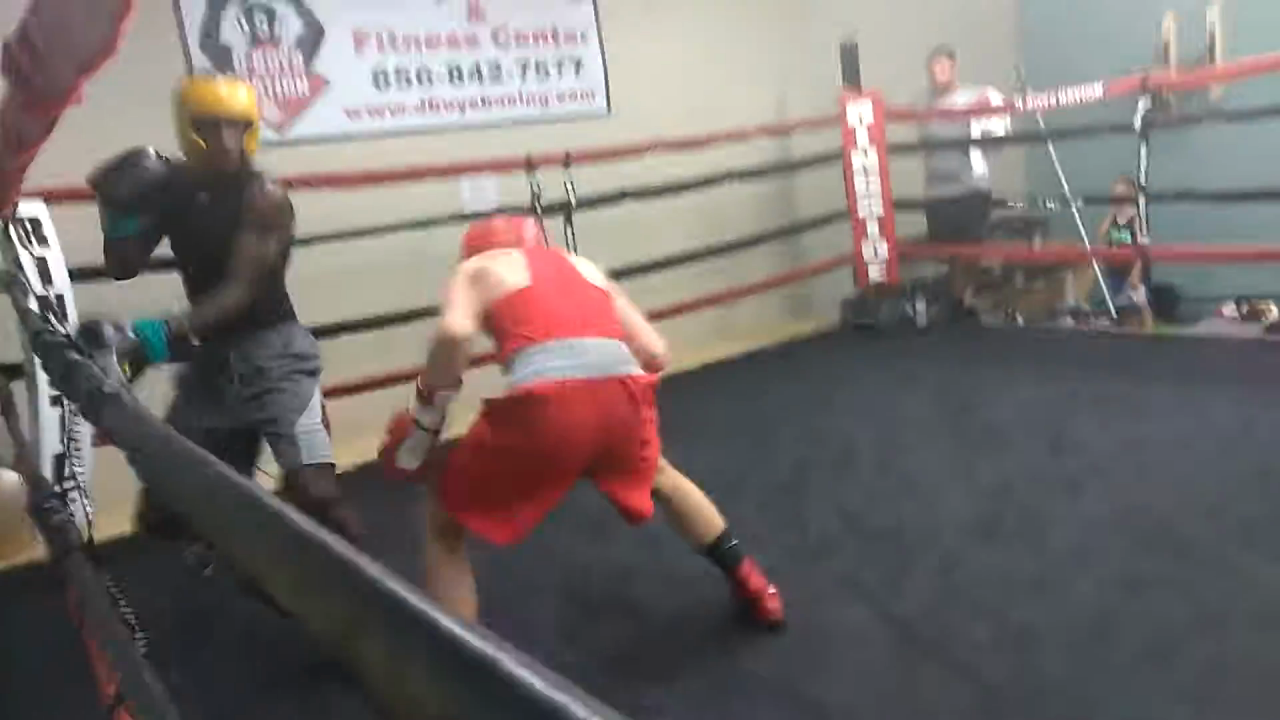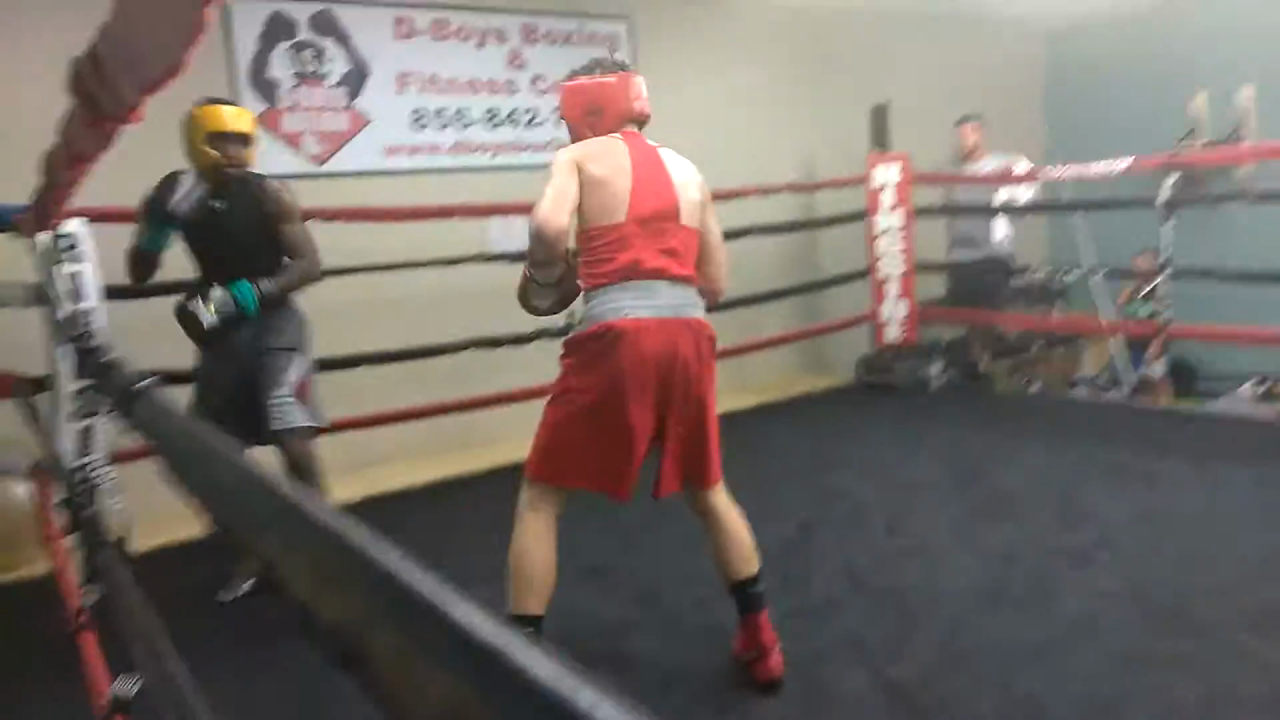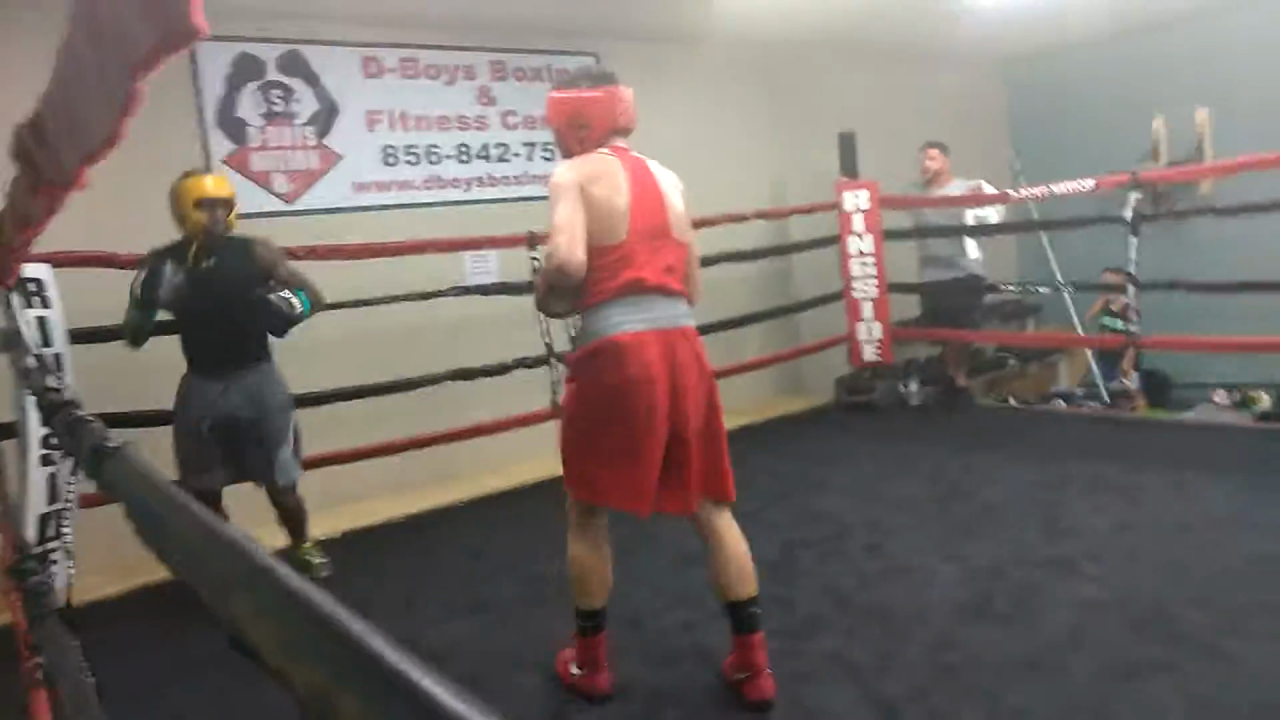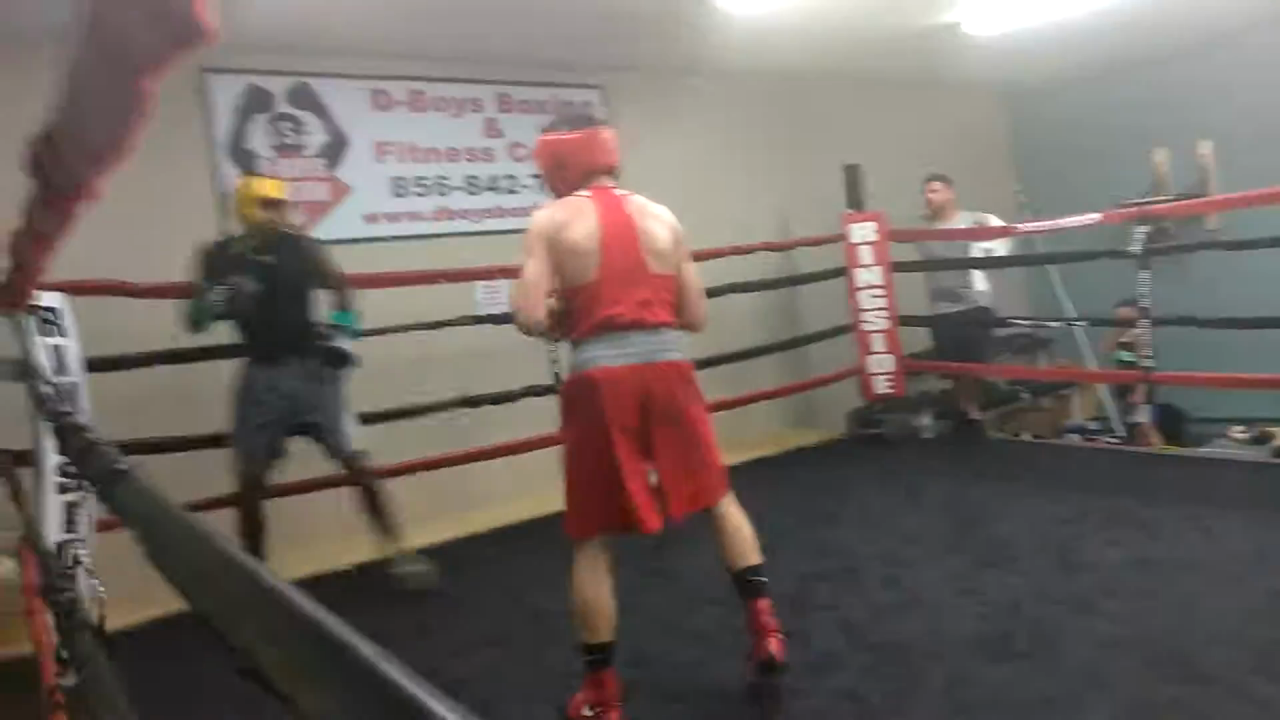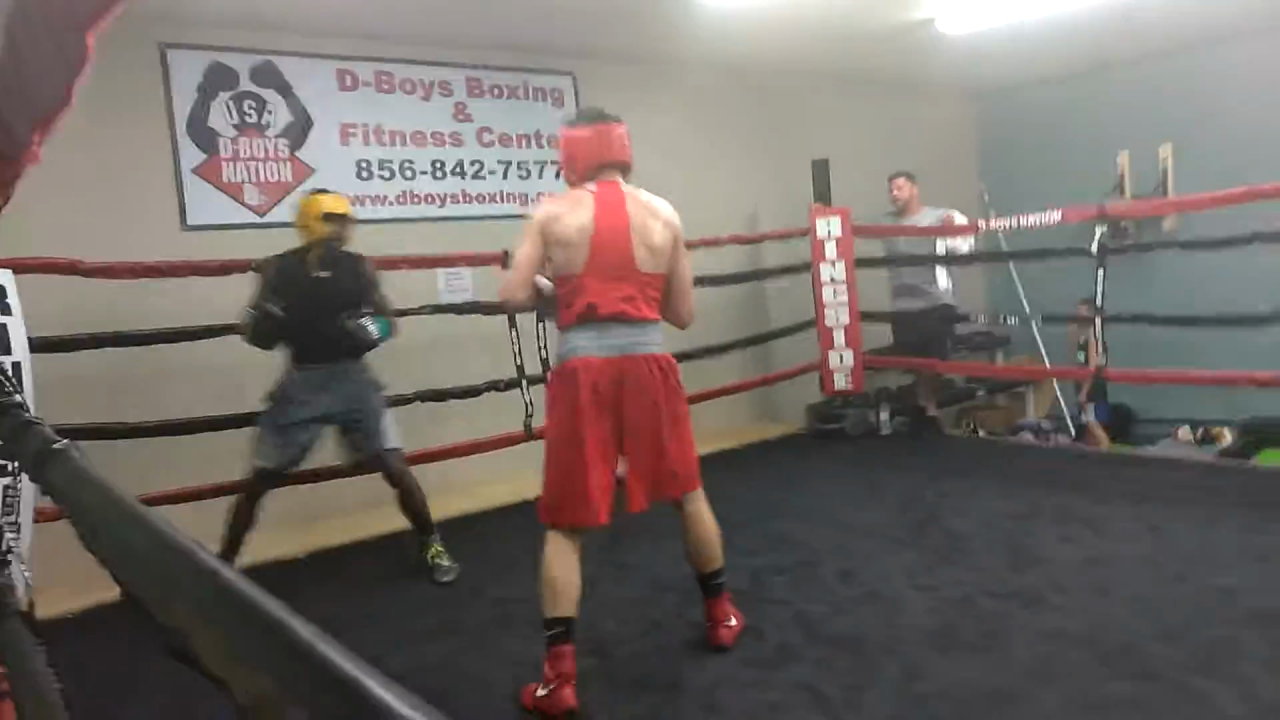
dt=0.3s
person 1, frame 1
left shoulder: (479, 268)
right shoulder: (588, 270)
left elbow: (454, 334)
right elbow: (654, 356)
left wrist: (424, 418)
left hip: (548, 403)
right hip: (620, 387)
left knee: (444, 525)
right knee: (657, 476)
right ankle: (753, 586)
person 1, frame 2
left shoulder: (581, 158)
right shoulder: (688, 171)
left elbow: (550, 229)
right elbow: (715, 285)
left wrist: (543, 278)
left hip: (614, 337)
right hip: (688, 335)
left knee: (540, 497)
right knee: (707, 490)
right ankle: (759, 640)
person 1, frame 3
left shoulder: (575, 174)
right shoulder: (666, 178)
left elbow: (568, 261)
left wrist: (548, 294)
left hip: (616, 350)
right hip: (681, 345)
left knee: (585, 510)
right knee: (710, 506)
left ankle: (590, 660)
right ankle: (752, 659)
person 1, frame 4
left shoulder: (551, 222)
right shoulder: (660, 216)
left elbow: (531, 317)
right elbow: (696, 315)
left wrist: (570, 311)
left hip: (600, 381)
right hip: (667, 371)
left knee: (592, 539)
right knee: (717, 496)
right ankle: (764, 622)
person 1, frame 5
left shoulder: (552, 212)
right shoulder: (663, 213)
left elbow: (514, 296)
right elbow: (683, 313)
left hip: (583, 370)
right hip: (648, 364)
left knee: (565, 524)
right knee: (689, 494)
right ankle: (720, 614)
person 2, frame 1
left shoulder: (264, 198)
right shoulder: (169, 186)
left elbow: (240, 294)
right elbow: (122, 268)
left wrist: (155, 338)
right wrist: (120, 207)
left hip: (274, 354)
right hip: (208, 358)
left knee: (314, 492)
right knee: (161, 516)
person 2, frame 2
left shoulder: (265, 193)
right shoulder: (178, 192)
left elbow: (308, 264)
right elbow: (138, 274)
left wrist: (243, 298)
right wrist: (156, 224)
left hip: (272, 330)
right hip: (220, 337)
left knee: (295, 453)
right ankle: (255, 556)
person 2, frame 3
left shoulder: (255, 252)
right shoulder: (162, 263)
left elbow: (312, 294)
right elbow: (134, 337)
left wrist: (293, 304)
right wrist: (145, 302)
left hip: (257, 382)
right hip: (202, 389)
left knee: (282, 489)
right knee: (202, 495)
left ankle: (302, 547)
person 2, frame 4
left shoulder: (303, 250)
right shoulder: (217, 256)
left elbow: (342, 288)
right elbow: (193, 319)
left wrist: (342, 327)
right wrist: (214, 301)
left hip: (309, 368)
right hip: (261, 376)
left knee: (354, 464)
right knee: (251, 486)
left ankle: (397, 548)
person 2, frame 5
left shoulder: (358, 268)
right shoulder: (278, 269)
left elbow: (385, 316)
right elbow: (258, 335)
left wrist: (374, 328)
right wrist: (259, 324)
left hip: (348, 379)
right hip: (303, 380)
left knee: (395, 468)
right knee: (260, 479)
left ankle: (432, 545)
right ankle: (224, 567)
person 3, frame 1
left shoulder: (978, 98)
right shoulder: (922, 105)
left elbow: (999, 132)
left wrist: (988, 113)
left hip: (970, 189)
right hip: (937, 192)
left ankle: (970, 298)
right ankle: (959, 298)
person 3, frame 2
left shoulder: (1004, 164)
left elbow: (1024, 199)
left wrist: (1012, 181)
left hip: (992, 254)
right hip: (959, 256)
left knee: (991, 312)
left ankle: (986, 362)
right ankle: (977, 362)
person 3, frame 3
left shoulder: (970, 188)
right shoulder: (915, 194)
left elbow: (992, 218)
left wrist: (982, 202)
left hip: (964, 273)
right hip: (931, 277)
left knee: (963, 332)
left ankle: (961, 380)
right ankle: (953, 380)
person 3, frame 4
left shoulder: (976, 221)
left elbow: (1000, 246)
left hip: (973, 306)
right hip: (941, 310)
left knee: (973, 365)
left ankle: (973, 414)
right ankle: (966, 413)
person 3, frame 5
left shoulder: (940, 218)
right shoulder: (886, 222)
left elbow: (965, 241)
left hip: (936, 303)
right hip: (903, 306)
left knee: (934, 361)
left ankle: (930, 410)
right ankle: (924, 409)
